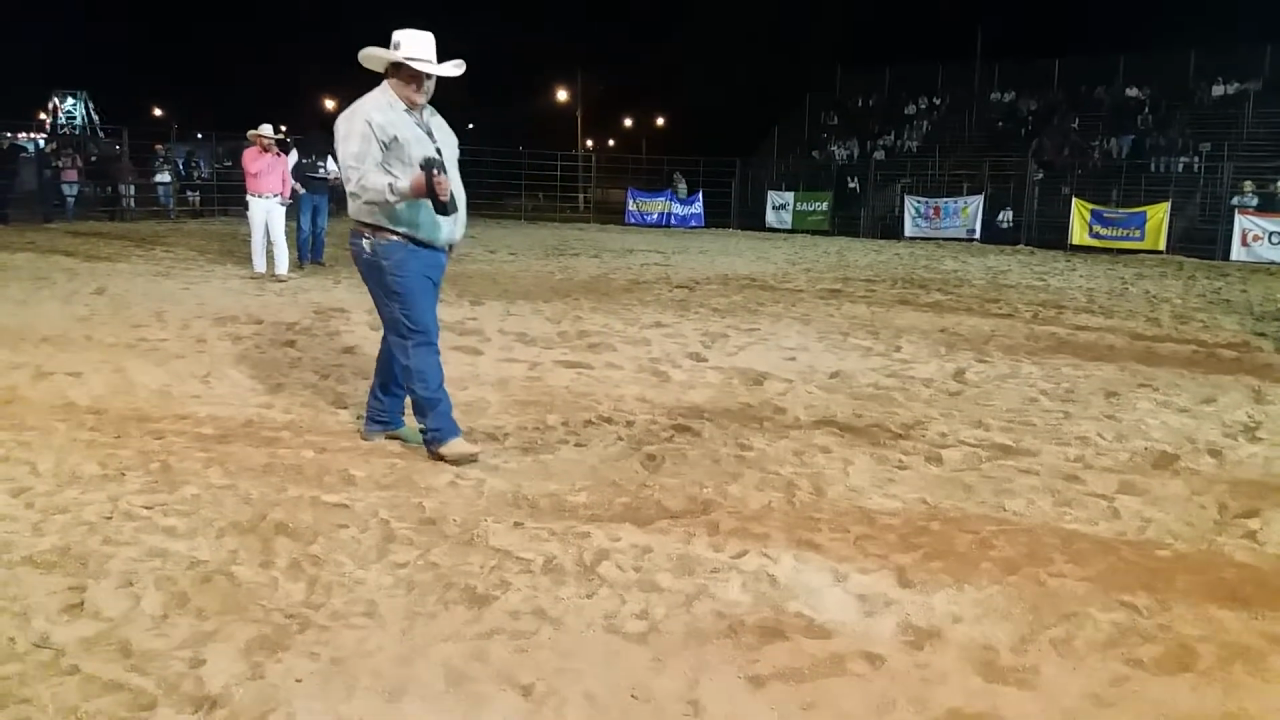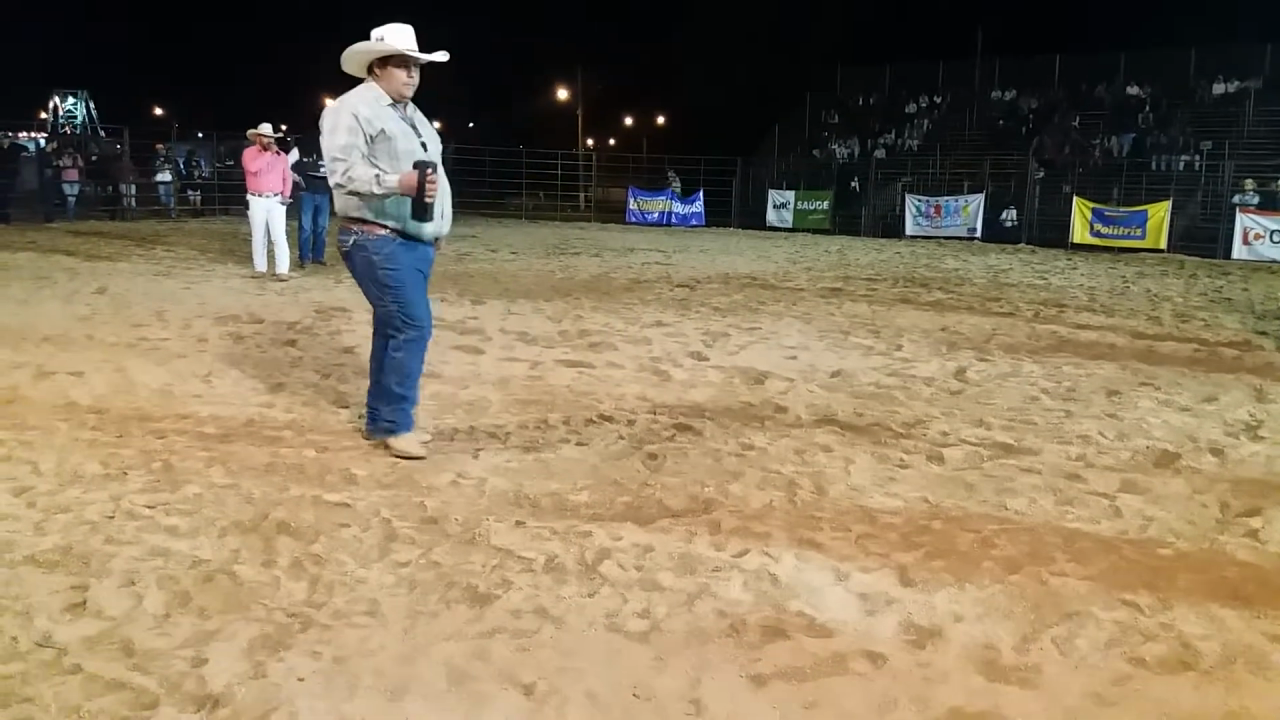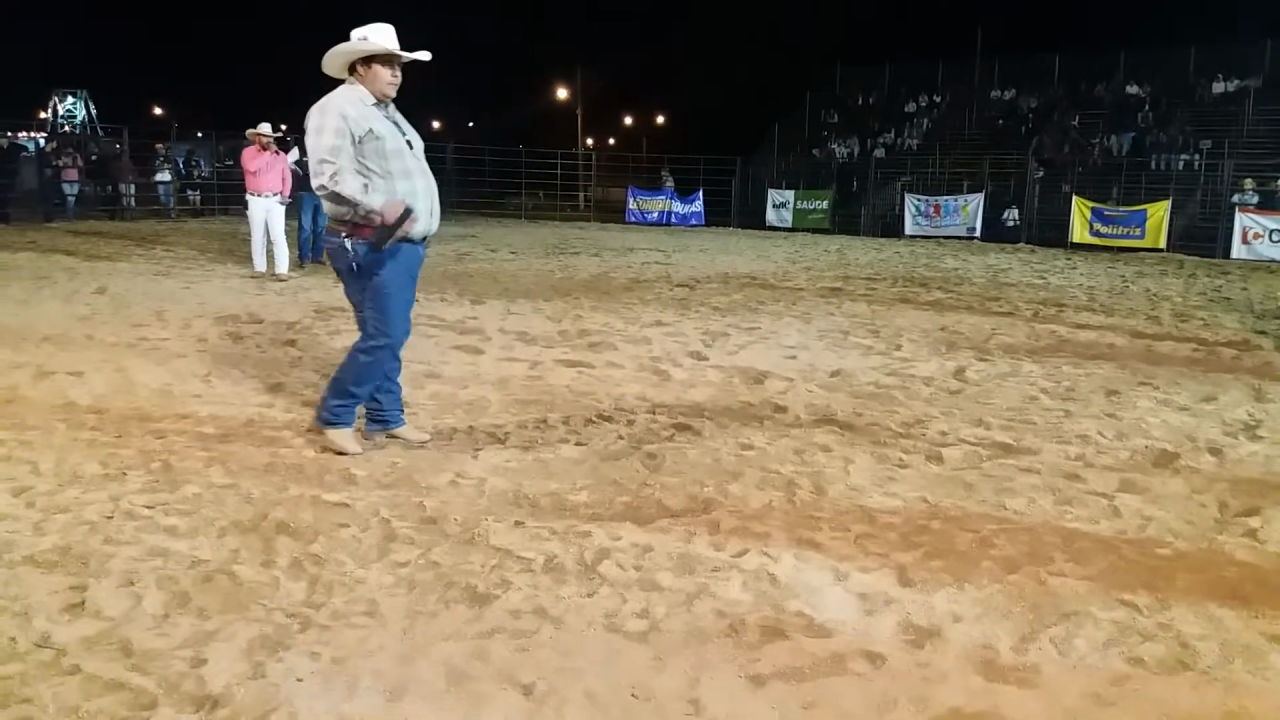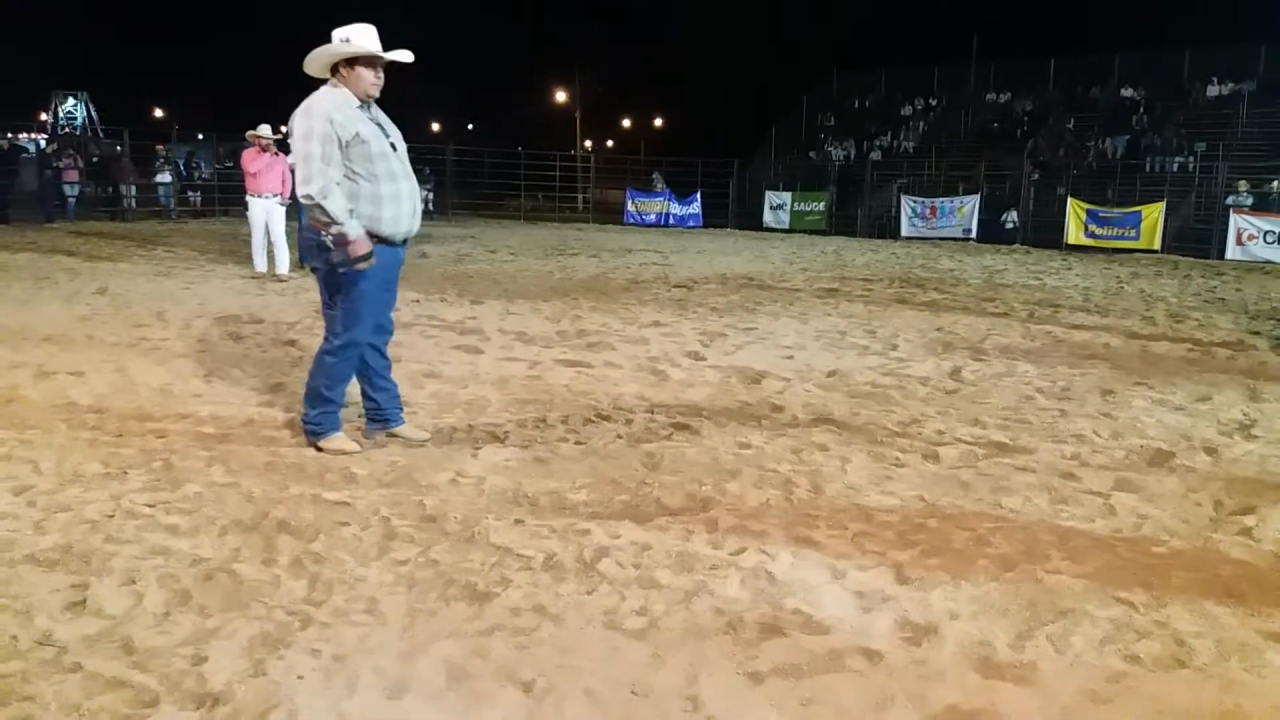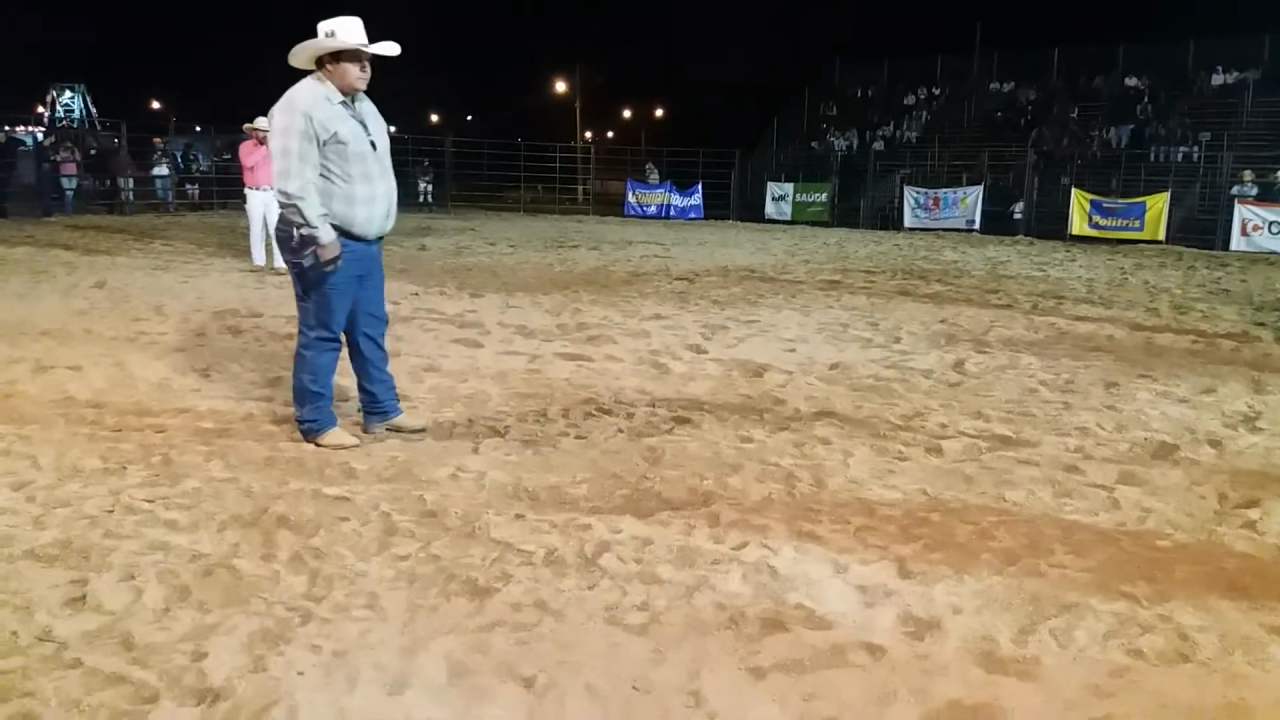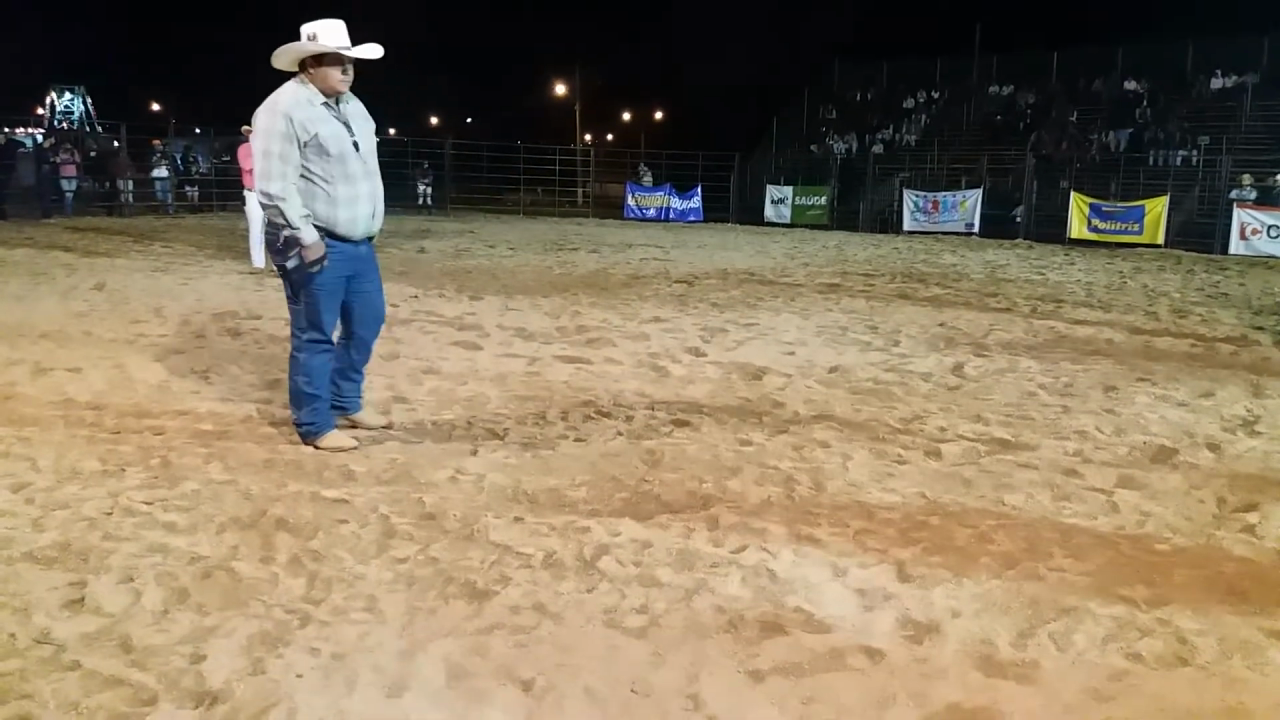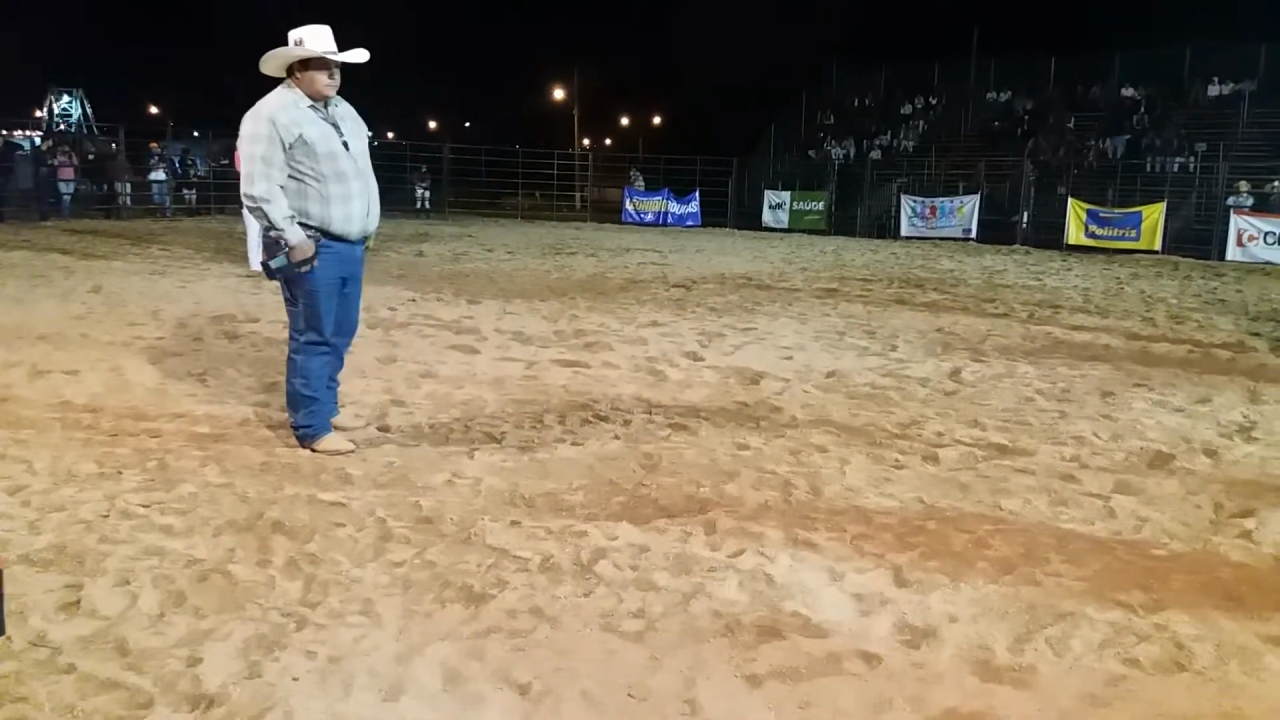
dt=0.2s
person 1, frame 1
left shoulder: (431, 119)
right shoulder: (366, 115)
left elbow: (447, 177)
right elbow: (359, 180)
left wrist: (451, 227)
right wrist: (411, 187)
left hip: (429, 247)
right hip: (390, 247)
left knee: (403, 335)
right knee: (419, 336)
left ankle: (382, 419)
right ankle: (442, 432)
person 1, frame 2
left shoulder: (411, 115)
right shoulder: (352, 109)
left elbow: (428, 170)
right elbow: (344, 172)
left wrist: (431, 208)
right wrist: (397, 183)
left hip: (417, 243)
right hip: (378, 243)
left knee: (396, 331)
right knee: (413, 327)
left ankle: (391, 418)
right ankle: (391, 424)
person 1, frame 3
left shoulder: (388, 113)
right shoulder: (336, 109)
right elbow: (330, 176)
left wrist: (414, 220)
right wrist: (379, 206)
left hip: (405, 244)
right hip: (368, 246)
left knee: (393, 334)
right knee: (380, 334)
left ankle: (384, 417)
right ankle: (334, 416)
person 1, frame 4
left shoulder: (370, 112)
right shoulder: (321, 112)
right elbow: (316, 187)
left wrist: (388, 236)
right wrist: (352, 236)
left hip: (386, 247)
right hip: (351, 249)
left knee: (376, 335)
right knee: (347, 338)
left ankle: (385, 417)
right ankle: (321, 426)
person 1, frame 5
left shoulder: (360, 104)
right shoulder: (301, 106)
right elbow: (293, 185)
left wrist: (378, 226)
right wrist: (323, 237)
left hip: (366, 242)
right hip: (327, 243)
left knee: (369, 326)
right knee: (323, 333)
left ankle: (381, 410)
right ankle: (316, 423)
person 1, frame 6
left shoulder: (351, 106)
right shoulder: (284, 110)
right elbow: (274, 186)
left wrist: (367, 228)
right wrist: (305, 238)
left hip: (358, 243)
right hip: (317, 246)
left knee: (366, 322)
right knee: (315, 334)
left ankle: (345, 403)
right ankle: (315, 425)
person 1, frame 7
left shoulder: (342, 110)
right shoulder: (271, 115)
right elbow: (259, 189)
left wrist: (364, 228)
right wrist: (293, 237)
left hip: (351, 245)
right hip: (312, 248)
left knee: (341, 333)
right knee: (313, 337)
left ankle: (325, 406)
right ankle: (311, 427)
